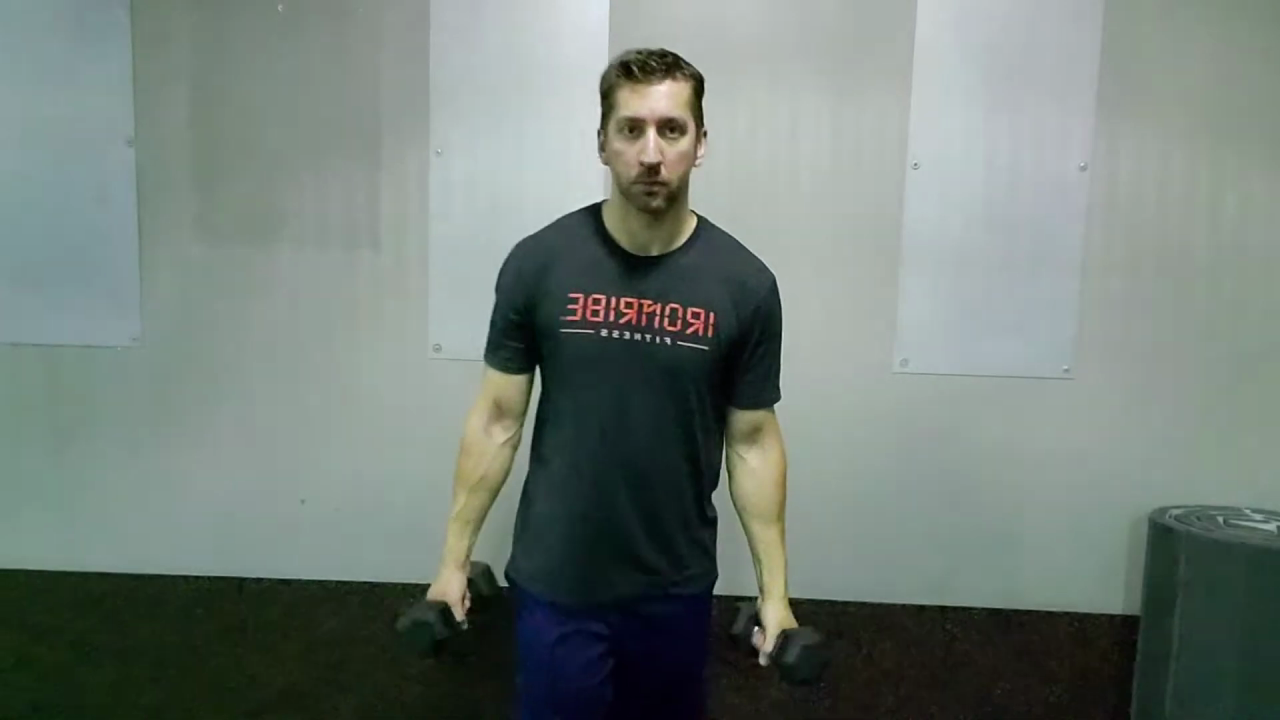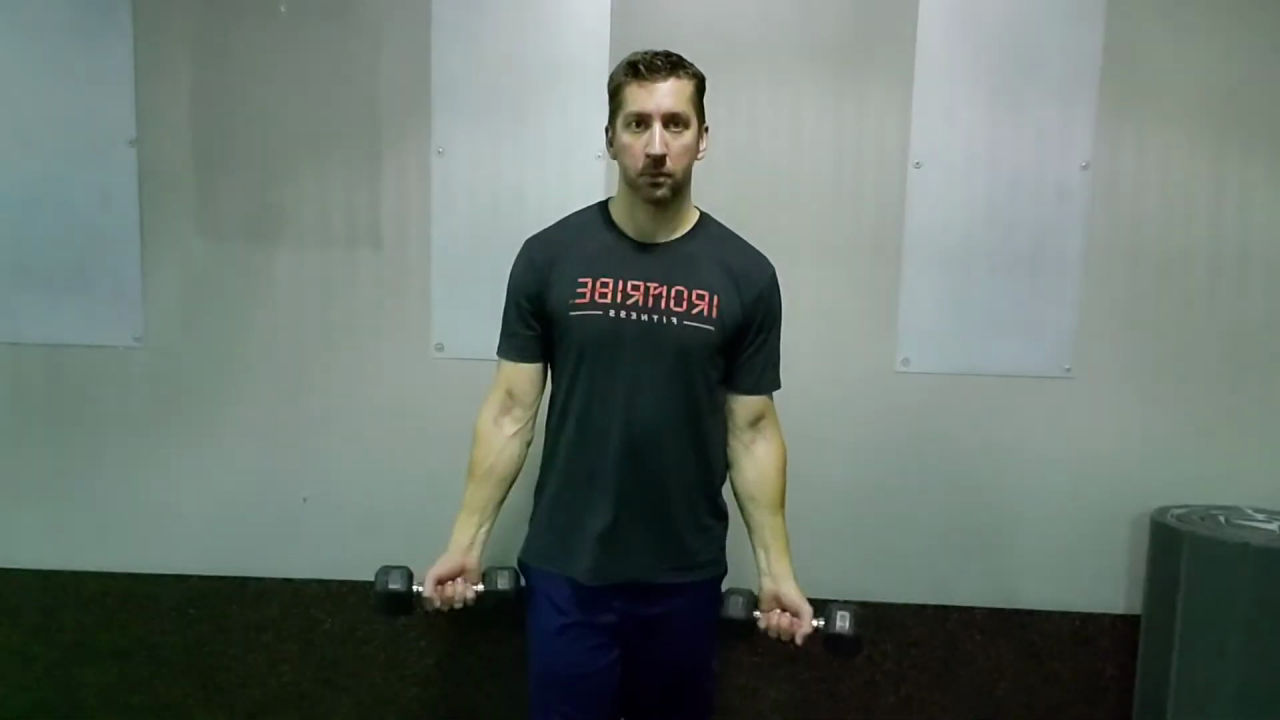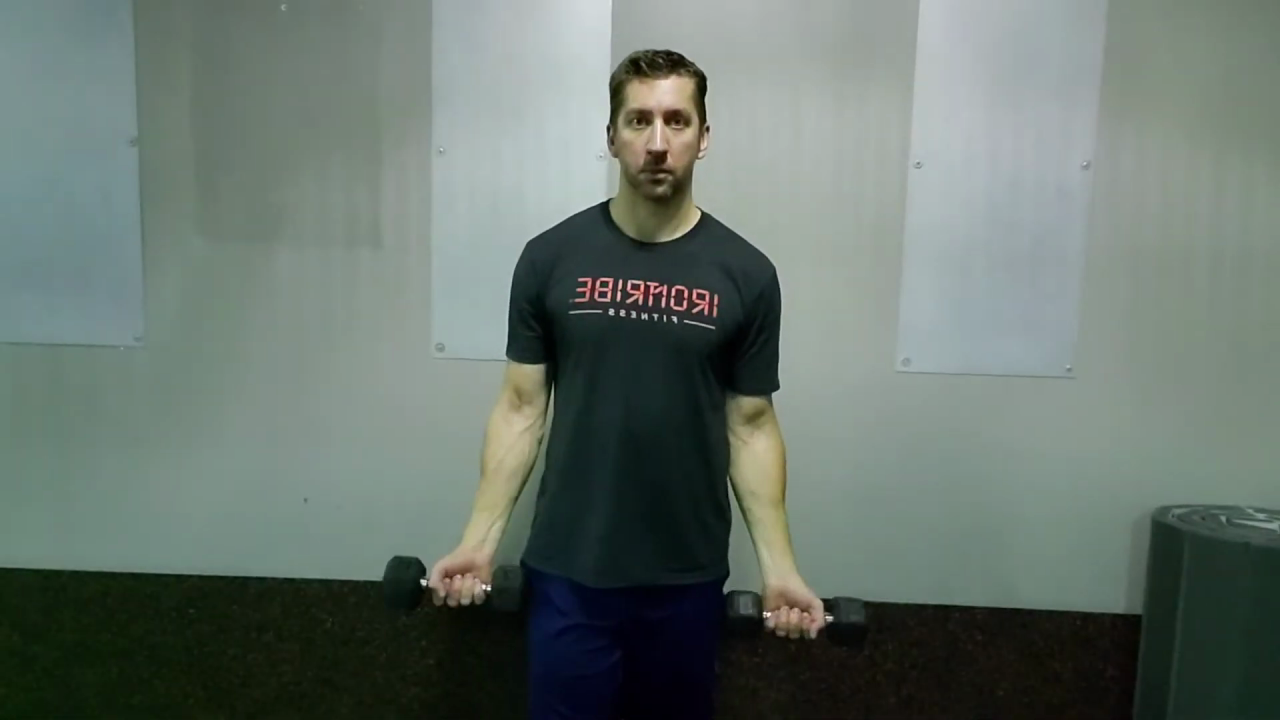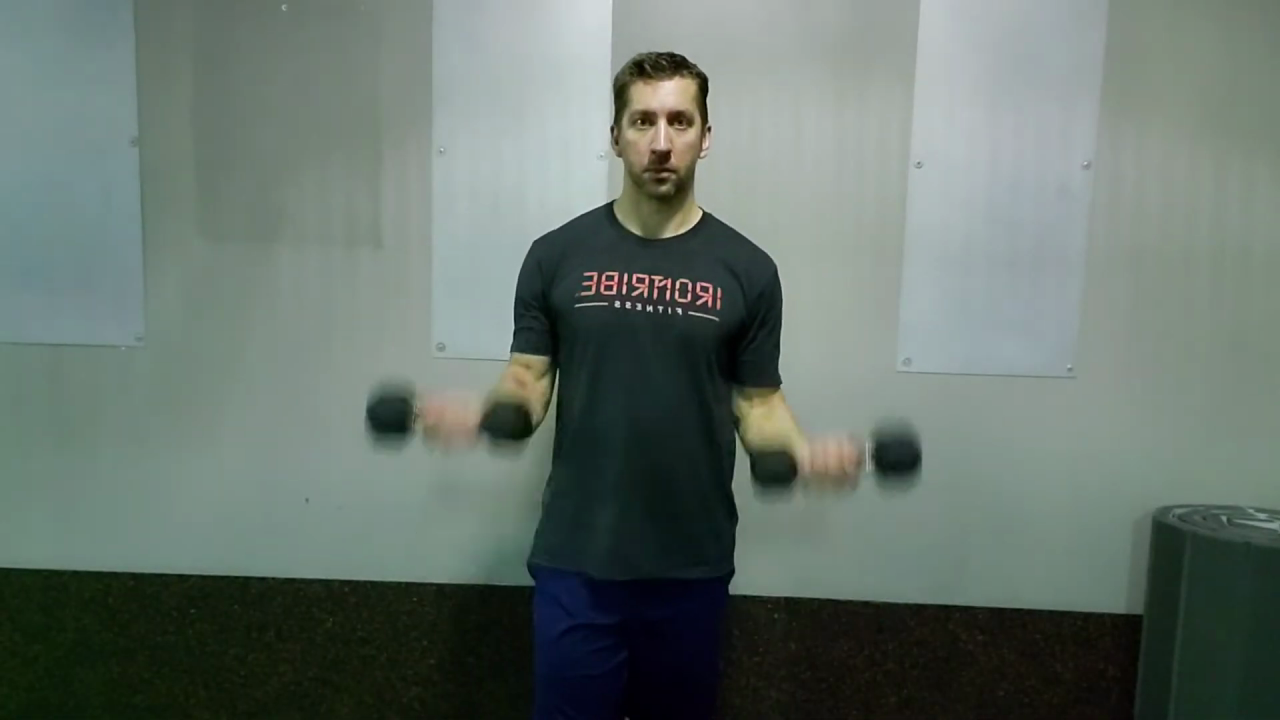
dt=0.4s
person 1, frame 1
left shoulder: (744, 284)
right shoulder: (537, 264)
left elbow: (752, 440)
right elbow: (498, 419)
left wrist: (774, 588)
right wrist: (455, 555)
left hip: (675, 587)
right hip: (557, 581)
person 1, frame 2
left shoulder: (745, 274)
right shoulder: (549, 256)
left elbow: (752, 428)
right elbow: (511, 410)
left wrist: (776, 567)
right wrist: (467, 541)
left hip: (686, 571)
right hip: (568, 566)
person 1, frame 3
left shoulder: (745, 273)
right shoulder: (550, 257)
left elbow: (751, 424)
right elbow: (521, 408)
left wrist: (777, 563)
right wrist: (480, 539)
left hip: (687, 571)
right hip: (568, 567)
person 1, frame 4
left shoulder: (746, 269)
right shoulder: (557, 255)
left elbow: (758, 408)
right elbow: (528, 397)
left wrist: (802, 452)
right wrist: (482, 413)
left hip: (692, 562)
right hip: (577, 558)
